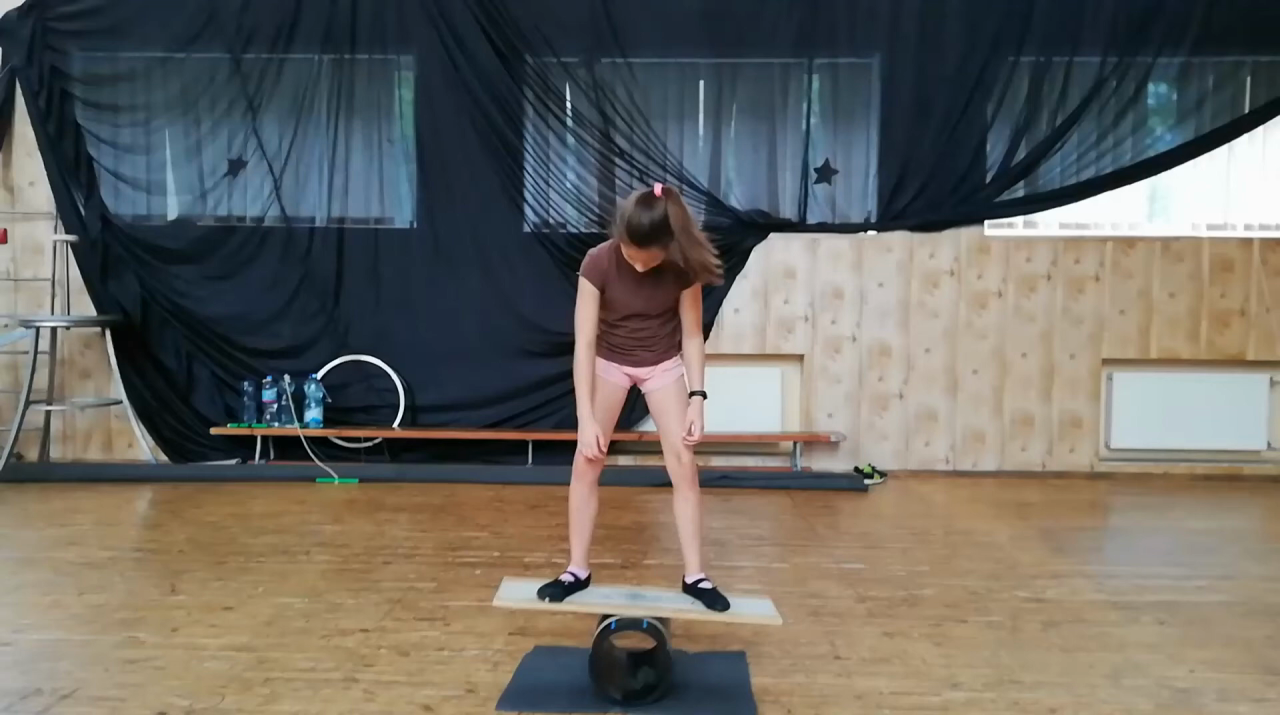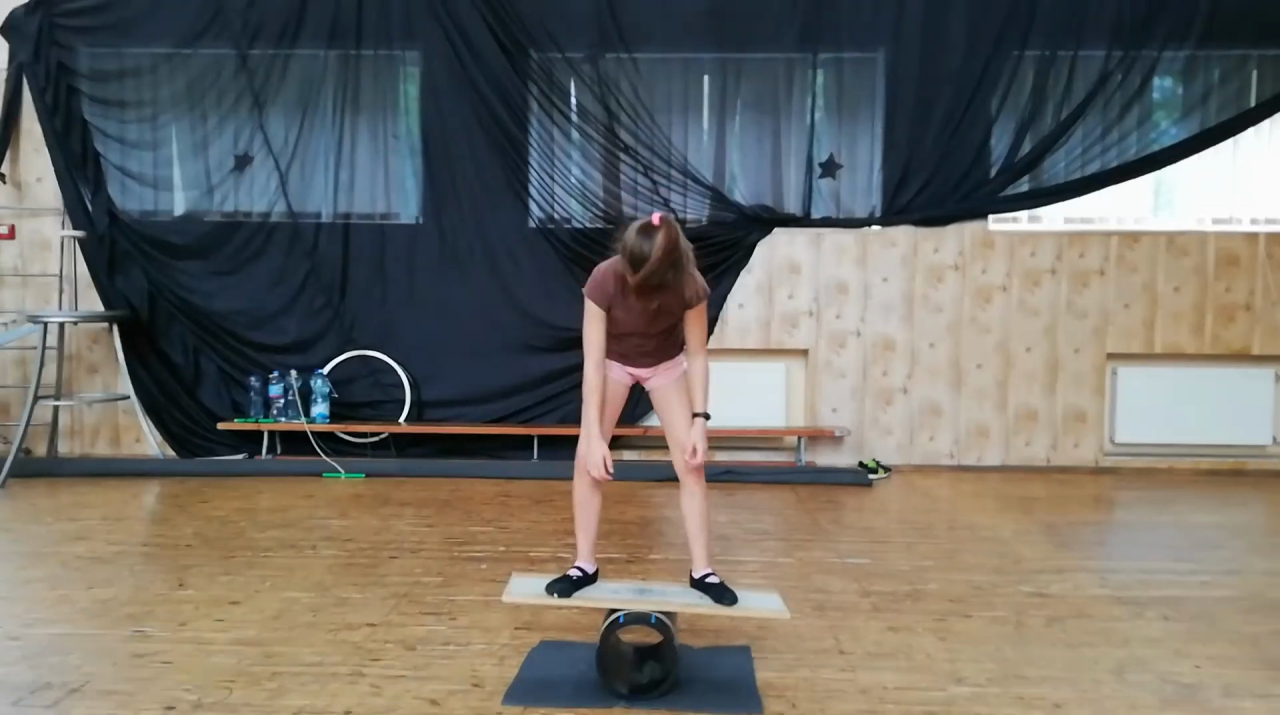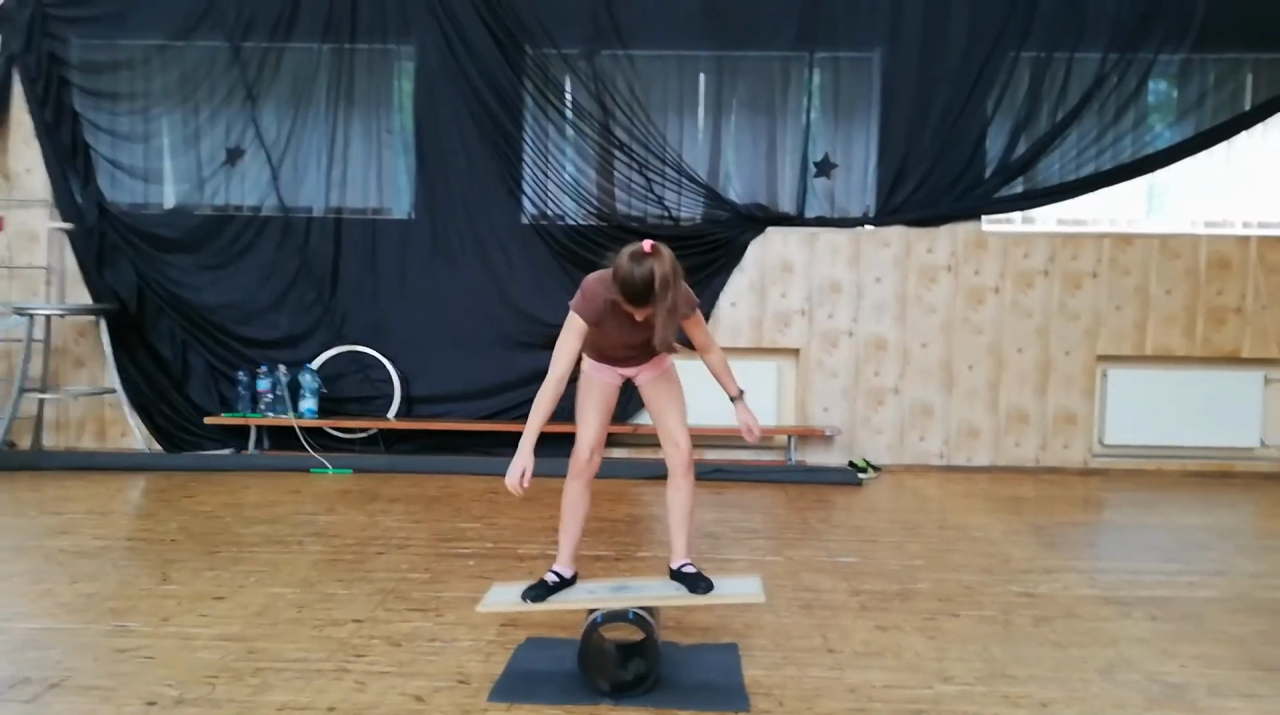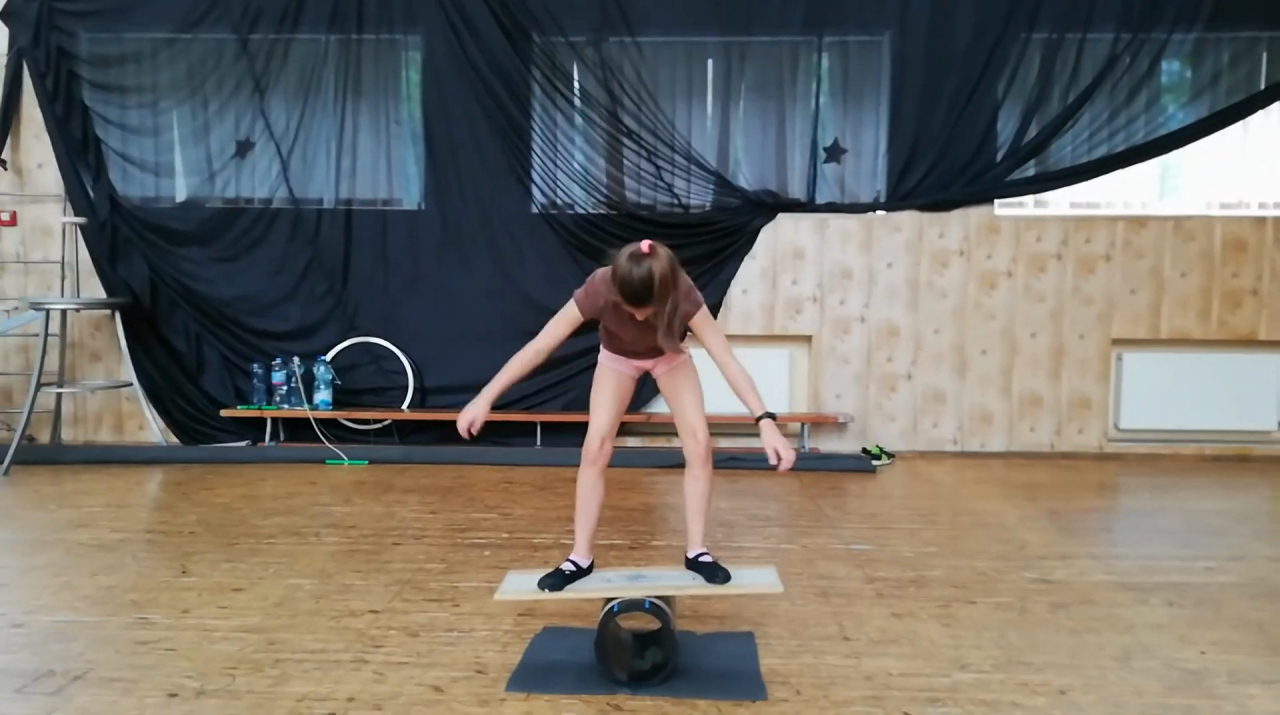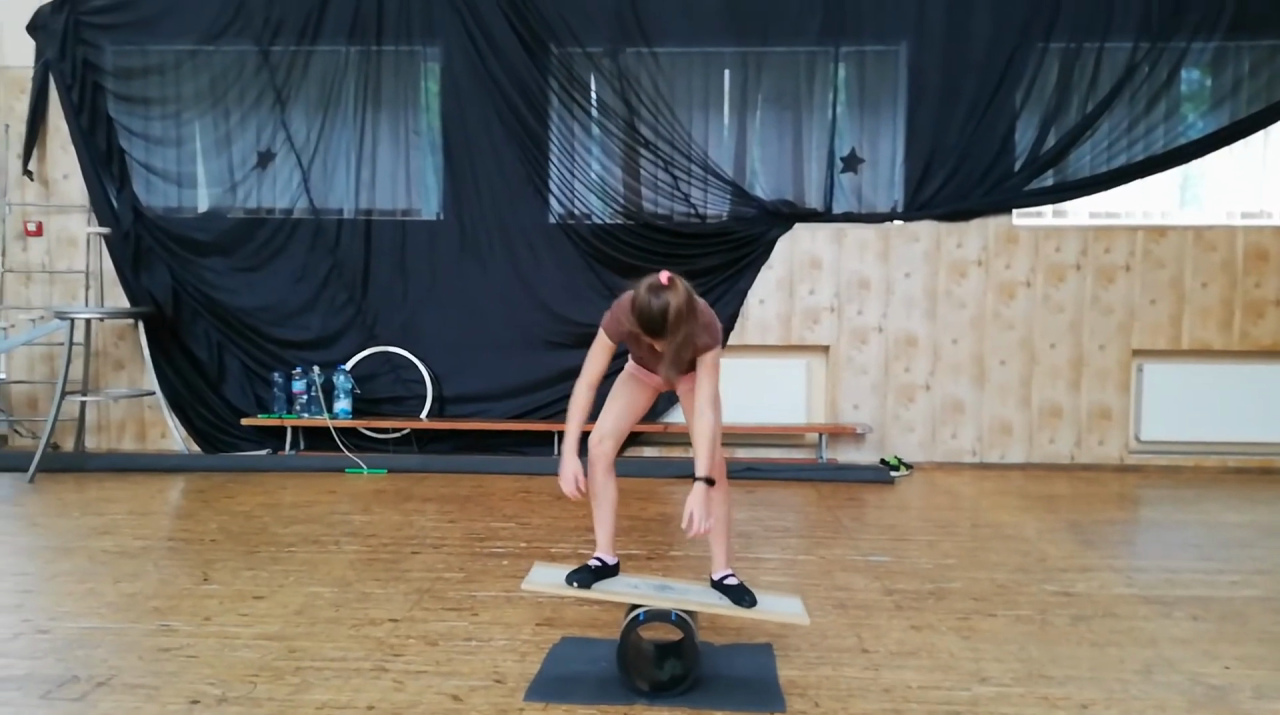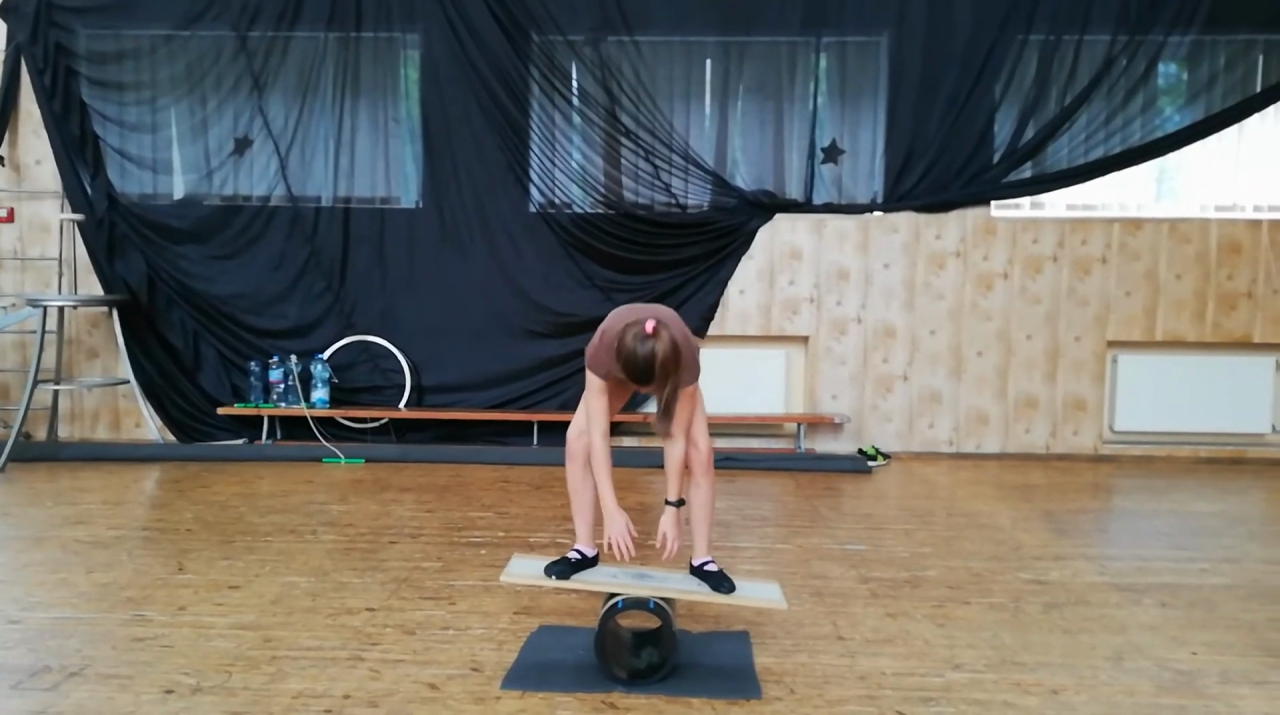
dt=0.5s
person 1, frame 1
left shoulder: (683, 266)
right shoulder: (598, 263)
left elbow: (692, 336)
right elbow: (584, 343)
left wrist: (697, 397)
right wrist: (586, 418)
left hip: (664, 366)
right hip: (609, 364)
left knee: (683, 463)
right knee: (586, 461)
left ankle: (694, 576)
right ankle: (577, 570)
person 1, frame 2
left shoulder: (689, 285)
right shoulder: (603, 281)
left elbow: (696, 354)
right elbow: (593, 363)
left wrist: (699, 418)
right wrist: (593, 437)
left hip: (666, 364)
right hip: (614, 363)
left knee: (690, 461)
right knee: (588, 461)
left ankle: (702, 571)
right ankle: (585, 565)
person 1, frame 3
left shoulder: (677, 296)
right shoulder: (594, 293)
left elbow: (709, 350)
right elbow: (557, 375)
left wrist: (738, 402)
right wrist: (525, 447)
left hip: (652, 362)
right hip: (601, 364)
left knee: (681, 453)
right knee: (584, 458)
left ankle: (681, 563)
right ankle: (563, 568)
person 1, frame 4
left shoulder: (681, 292)
right shoulder: (599, 289)
left elbow: (726, 358)
right elbow: (540, 345)
left wrist: (765, 421)
right wrist: (486, 397)
left hip: (669, 355)
right hip: (617, 356)
left knee: (699, 442)
right knee: (595, 447)
left ankle: (697, 552)
right ankle: (580, 558)
person 1, frame 5
left shoulder: (704, 325)
right shoulder: (621, 316)
left elbow: (706, 410)
right elbow: (586, 383)
left wrist: (701, 485)
right wrist: (569, 453)
left hip: (691, 372)
right hip: (642, 372)
left knee: (713, 464)
right knee: (600, 444)
left ankle: (722, 572)
right ankle: (605, 557)
person 1, frame 6
left shoulder: (685, 356)
right shoulder: (603, 351)
left elbow: (676, 439)
right elbow: (599, 437)
left wrist: (672, 508)
right wrist: (611, 511)
left hip: (668, 367)
right hip: (620, 364)
left knee: (700, 450)
right knee: (578, 438)
left ankle: (702, 559)
right ankle: (584, 549)
